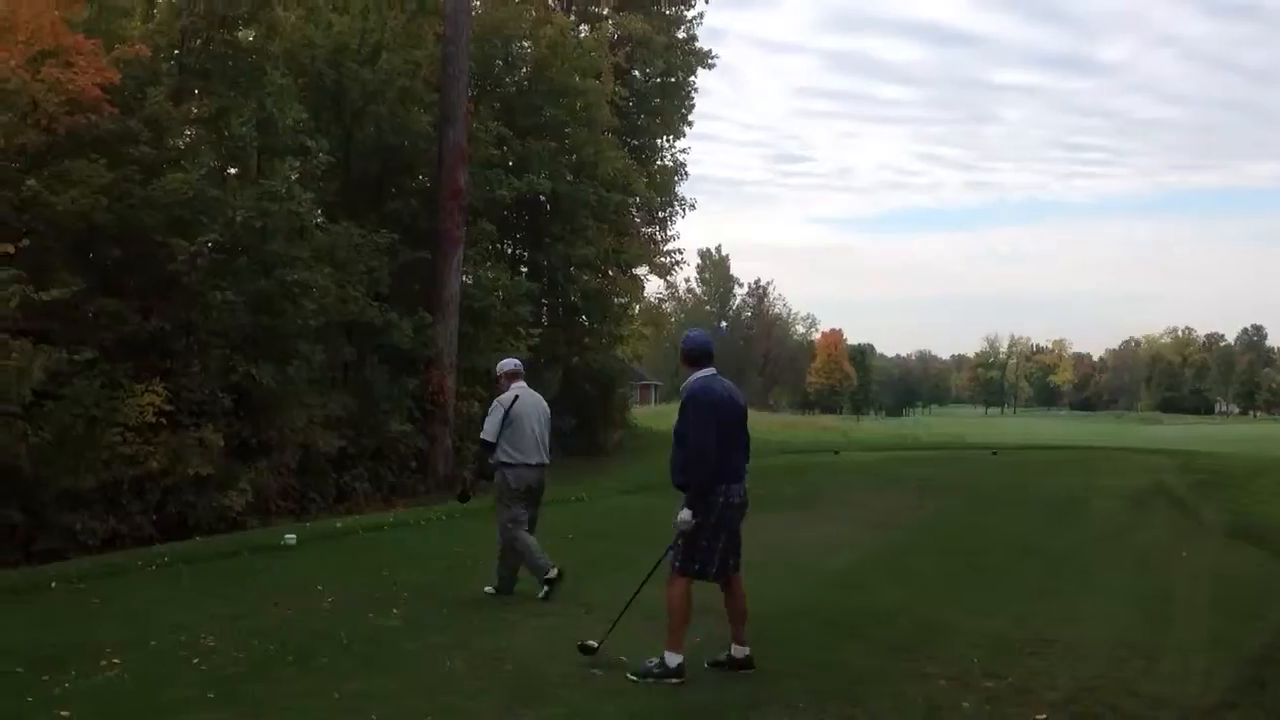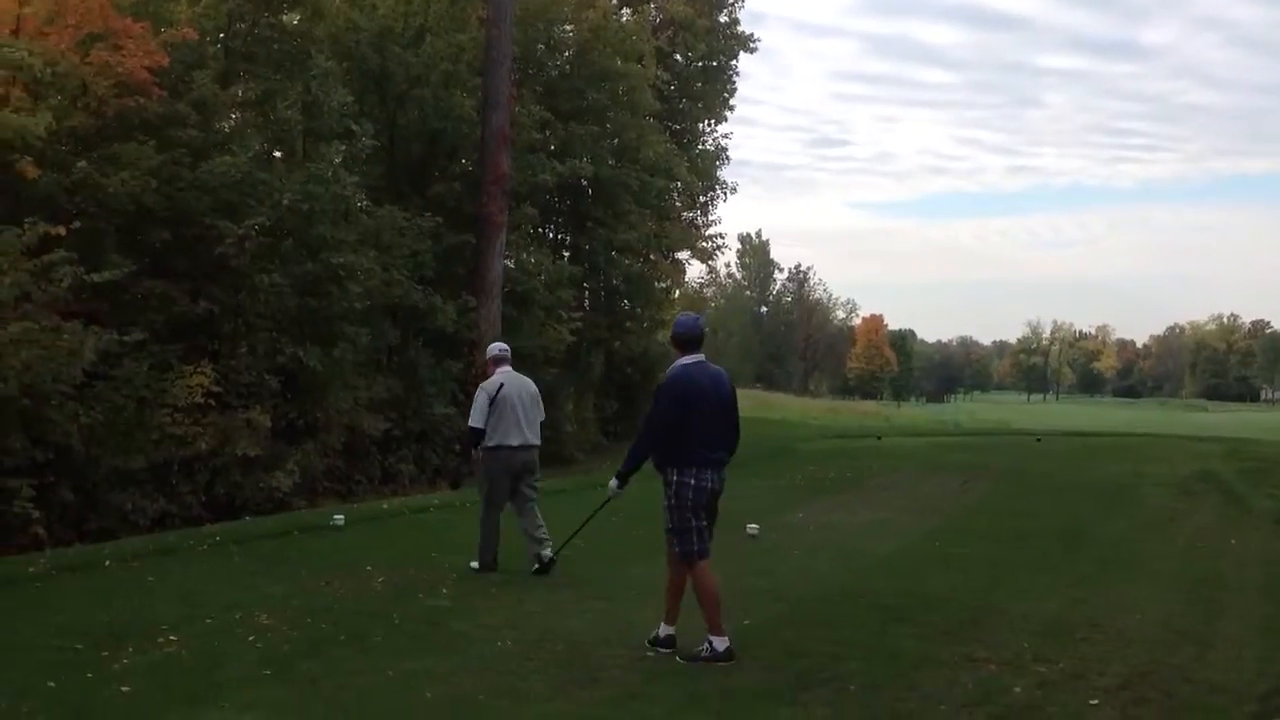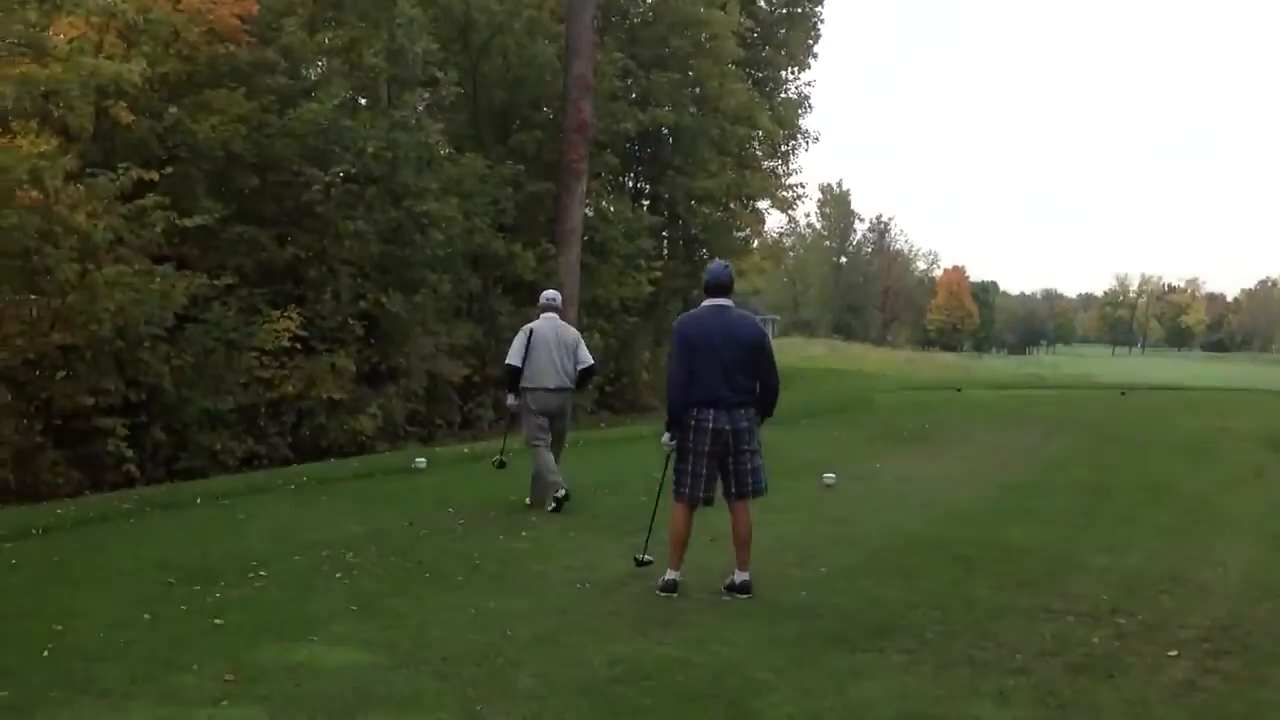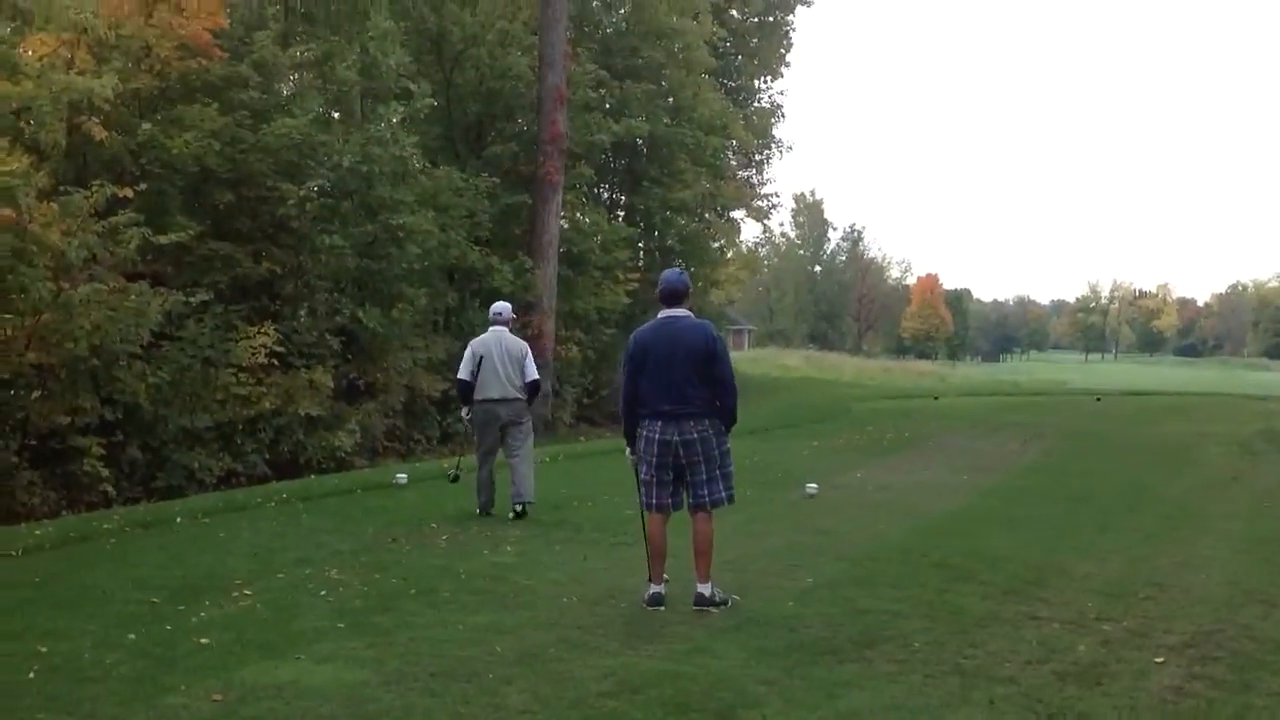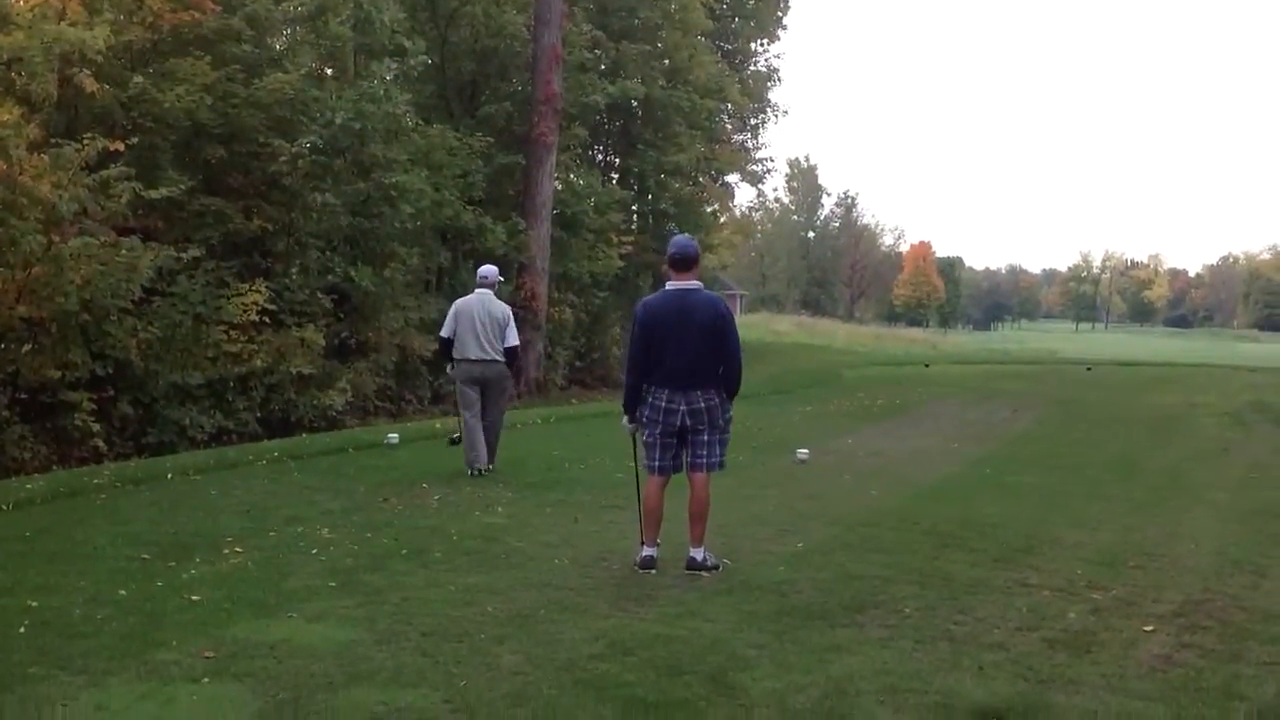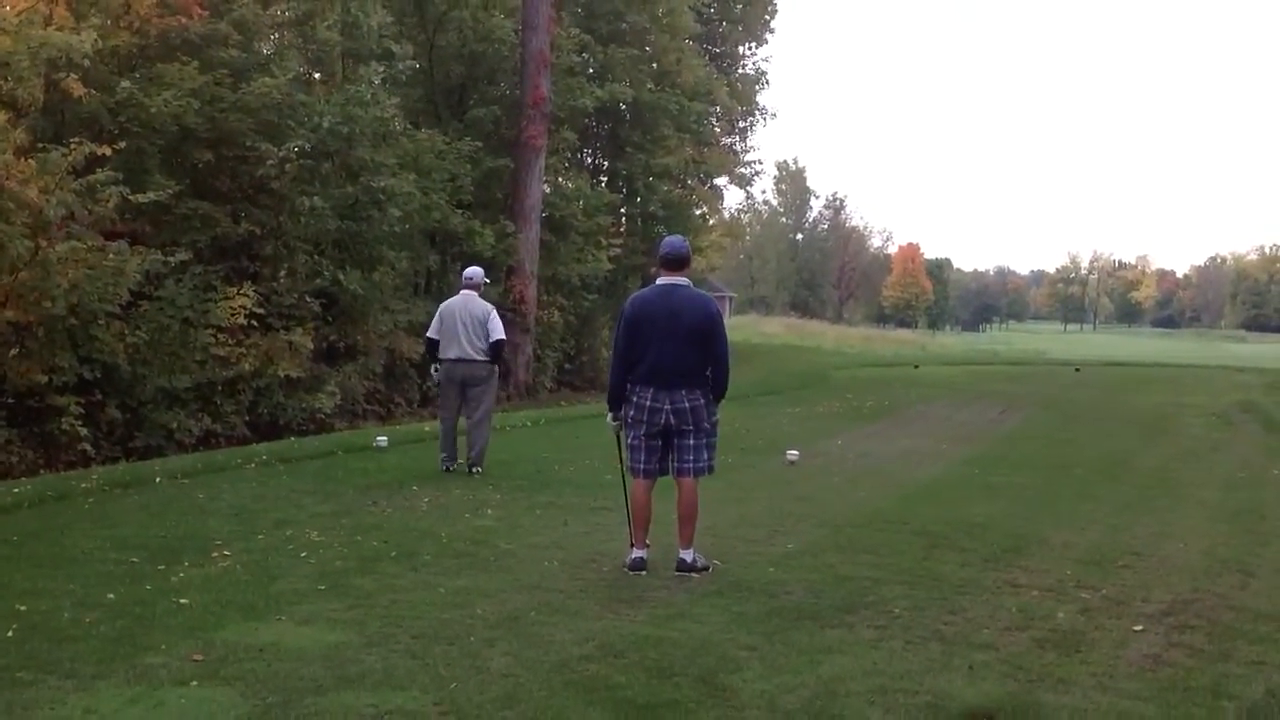
dt=0.7s
person 1, frame 1
left shoulder: (697, 394)
right shoulder: (731, 391)
left elbow: (701, 455)
left wrist: (690, 505)
left hip: (710, 494)
right hip: (734, 490)
left knee: (680, 572)
right knee: (727, 573)
left ankle: (672, 659)
right ankle: (739, 652)
person 1, frame 2
left shoulder: (675, 381)
right shoulder: (721, 378)
left elbow: (651, 435)
right elbow: (733, 432)
left wrist: (622, 476)
left hip: (685, 476)
right hip: (712, 474)
left knee: (696, 559)
right knee: (679, 553)
left ankle: (719, 642)
right ankle: (666, 632)
person 1, frame 3
left shoulder: (687, 324)
right shoulder: (751, 325)
left elbow: (677, 379)
right elbow: (770, 380)
left wrist: (672, 426)
right wrist: (760, 416)
left hip: (699, 418)
right hip: (740, 418)
left knee: (685, 501)
right knee: (740, 501)
left ankle: (671, 575)
right ankle: (742, 577)
person 1, frame 4
left shoulder: (640, 337)
right shoulder: (706, 332)
left elbow: (629, 392)
right elbow: (726, 386)
left wrist: (631, 438)
right wrist: (725, 426)
left hip: (655, 430)
right hip: (700, 429)
left knee: (657, 513)
right knee: (702, 511)
left ankle: (656, 589)
right ankle: (704, 589)
person 1, frame 5
left shoulder: (649, 307)
right shoulder: (716, 305)
left elbow: (636, 363)
right elbow: (732, 359)
left wrist: (631, 408)
right wrist: (727, 397)
left hip: (659, 399)
right hip: (705, 399)
left knee: (656, 476)
right knee: (700, 476)
left ankle: (648, 552)
right ankle: (697, 554)
person 1, frame 6
left shoulder: (636, 303)
right shoulder: (705, 305)
left elbow: (621, 358)
right elbow: (720, 360)
left wrist: (615, 405)
right wrist: (715, 398)
left hip: (644, 399)
right hip: (691, 400)
left knee: (642, 479)
right knee: (687, 479)
left ankle: (638, 553)
right ankle: (686, 556)
person 2, frame 1
left shoulder: (503, 401)
right shoulder: (541, 402)
left elbow: (487, 441)
left wrist: (489, 458)
left hip: (512, 472)
right hip: (538, 471)
left knee: (513, 528)
right knee: (521, 526)
left ankle: (547, 571)
right ankle: (504, 583)
person 2, frame 2
left shoulder: (488, 387)
right shoulder: (530, 384)
left elbow: (476, 428)
right elbow: (539, 420)
left wrist: (476, 446)
left hip: (499, 454)
right hip: (529, 452)
left knee: (491, 507)
right knee: (527, 504)
left ankle: (487, 560)
right ankle: (543, 551)
person 2, frame 3
left shoulder: (528, 330)
right shoulder: (572, 333)
left elbow: (513, 366)
right elbow: (588, 368)
left wrist: (512, 393)
right wrist: (572, 387)
left hip: (534, 396)
right hip: (563, 397)
left knee: (539, 444)
right knee: (553, 446)
left ankle: (556, 489)
right ankle: (540, 495)
person 2, frame 4
left shoulder: (476, 344)
right shoulder: (520, 345)
left elbow: (463, 380)
right elbow: (534, 382)
left wrist: (466, 405)
right wrist: (526, 402)
left hip: (485, 408)
right hip: (516, 407)
left knee: (485, 458)
right knee: (520, 456)
left ankle: (485, 506)
right ankle: (520, 502)
person 2, frame 5
left shoulder: (459, 305)
right shoulder: (504, 309)
left elbow: (445, 338)
right elbow: (512, 347)
left wrist: (451, 361)
right wrist: (510, 369)
left hip: (466, 368)
right hip: (496, 369)
left knee: (471, 416)
right knee: (491, 417)
left ankle: (476, 464)
right ankle: (487, 462)
person 2, frame 6
left shoulder: (445, 307)
right shoulder: (487, 309)
left elbow: (432, 339)
right elbow: (498, 342)
left wrist: (434, 362)
right wrist: (494, 363)
left hip: (450, 367)
right hip: (480, 368)
left knee: (448, 416)
right knee: (478, 418)
left ankle: (447, 461)
right ankle: (475, 464)
